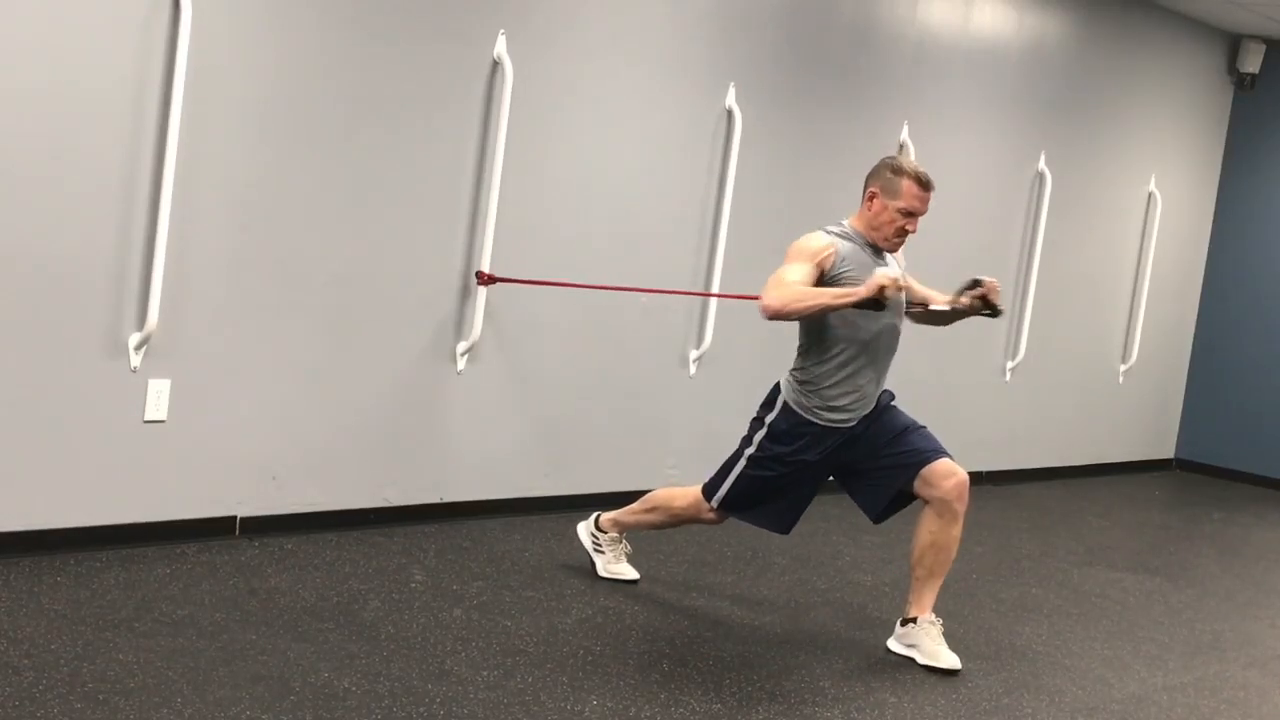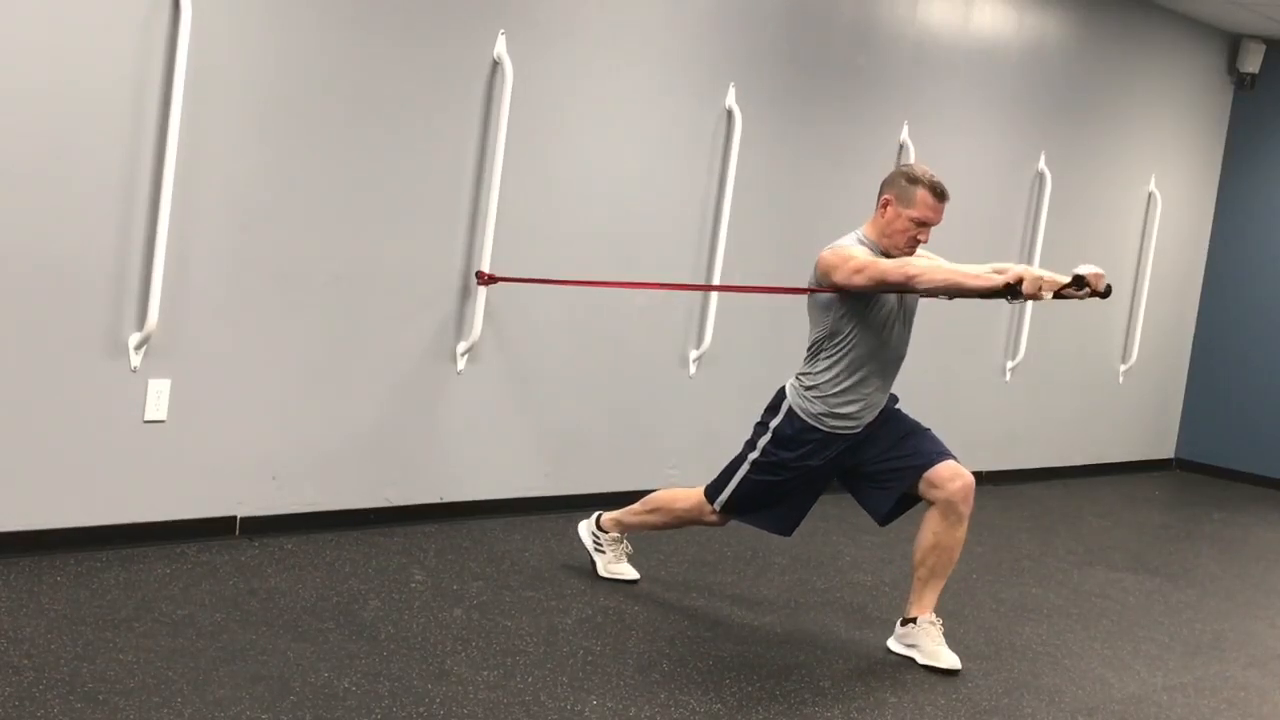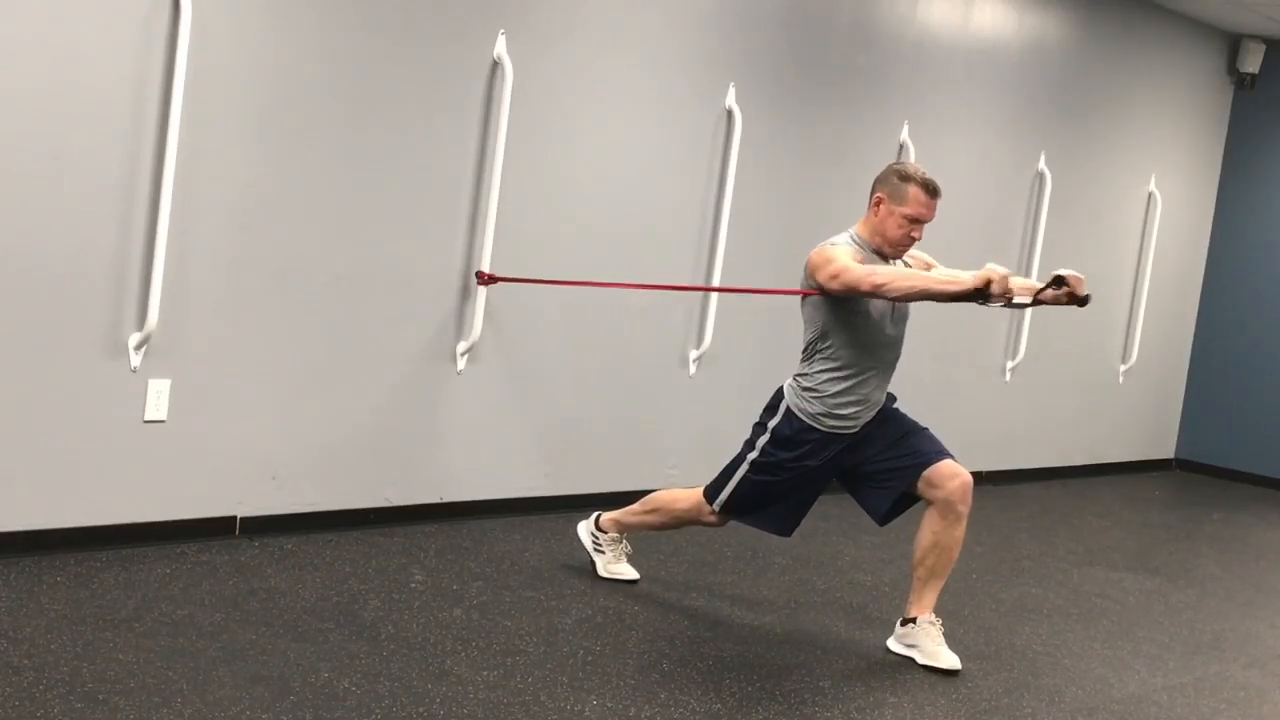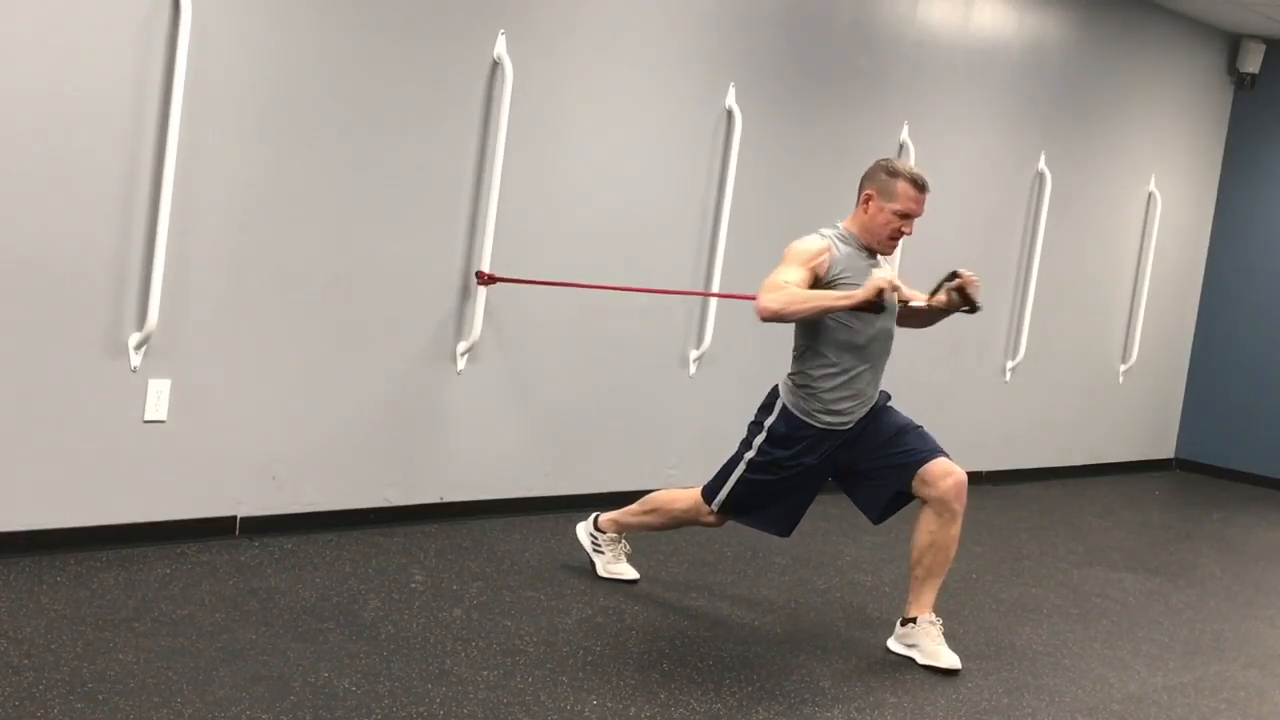
dt=0.4s
person 1, frame 1
left shoulder: (888, 257)
right shoulder: (819, 248)
left elbow: (923, 307)
right elbow: (775, 303)
left wrist: (961, 303)
right wrist: (863, 293)
left hip: (869, 415)
right hip: (803, 420)
left knee: (950, 486)
right knee: (710, 507)
left ankle: (916, 625)
right ankle: (604, 528)
person 1, frame 2
left shoulder: (913, 257)
right shoulder: (842, 258)
left elbow: (984, 273)
right elbow: (909, 278)
left wrist: (1065, 281)
right wrist: (1006, 279)
left hip: (872, 420)
right hip: (807, 422)
left knee: (956, 488)
right knee: (716, 508)
left ankle: (916, 626)
right ankle: (607, 527)
person 1, frame 3
left shoulder: (908, 261)
right shoulder: (833, 255)
left elbow: (976, 283)
right elbow: (874, 283)
left wrist: (1043, 292)
right wrist: (966, 282)
left hip: (870, 419)
right hip: (805, 423)
left knee: (953, 487)
right knee: (713, 509)
left ankle: (916, 626)
right ankle: (605, 527)
person 1, frame 4
left shoulder: (878, 257)
right shoulder: (817, 250)
left elbow: (910, 316)
right elbow: (769, 305)
left wrist: (945, 301)
right wrist: (853, 297)
left hip: (866, 417)
right hip: (802, 421)
left knee: (948, 486)
right knee: (712, 509)
left ankle: (917, 626)
right ankle: (604, 528)
